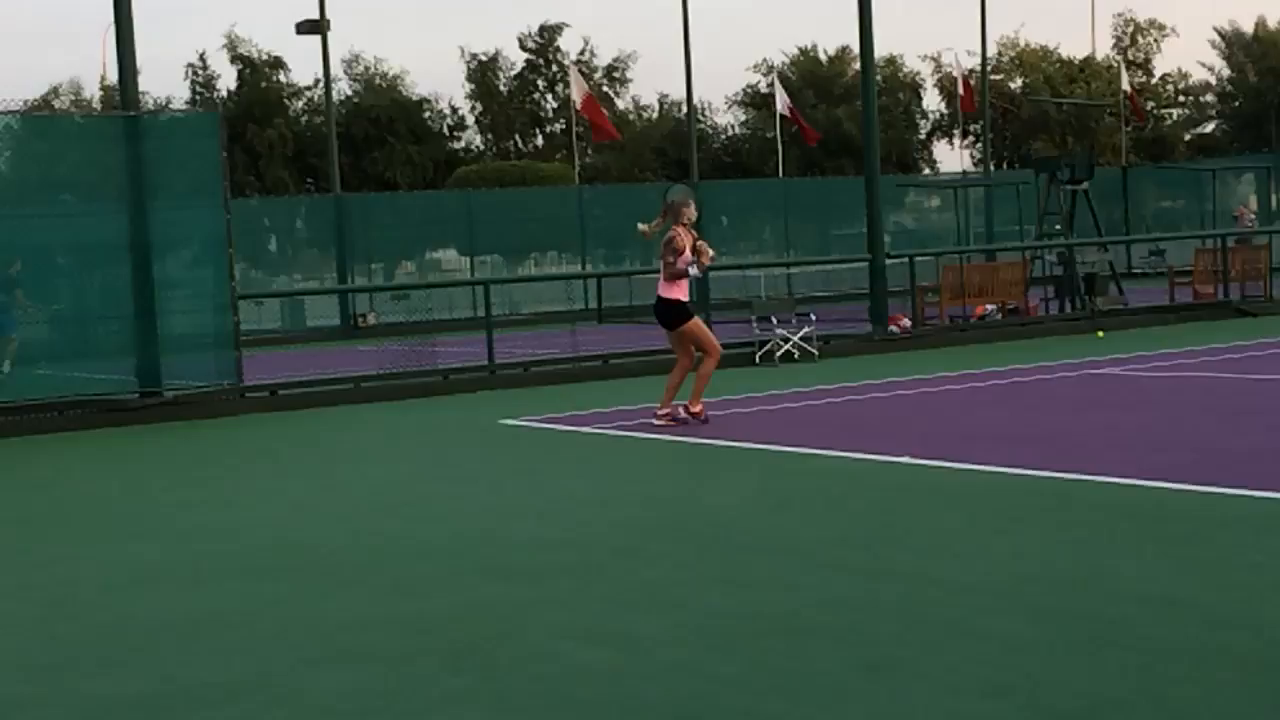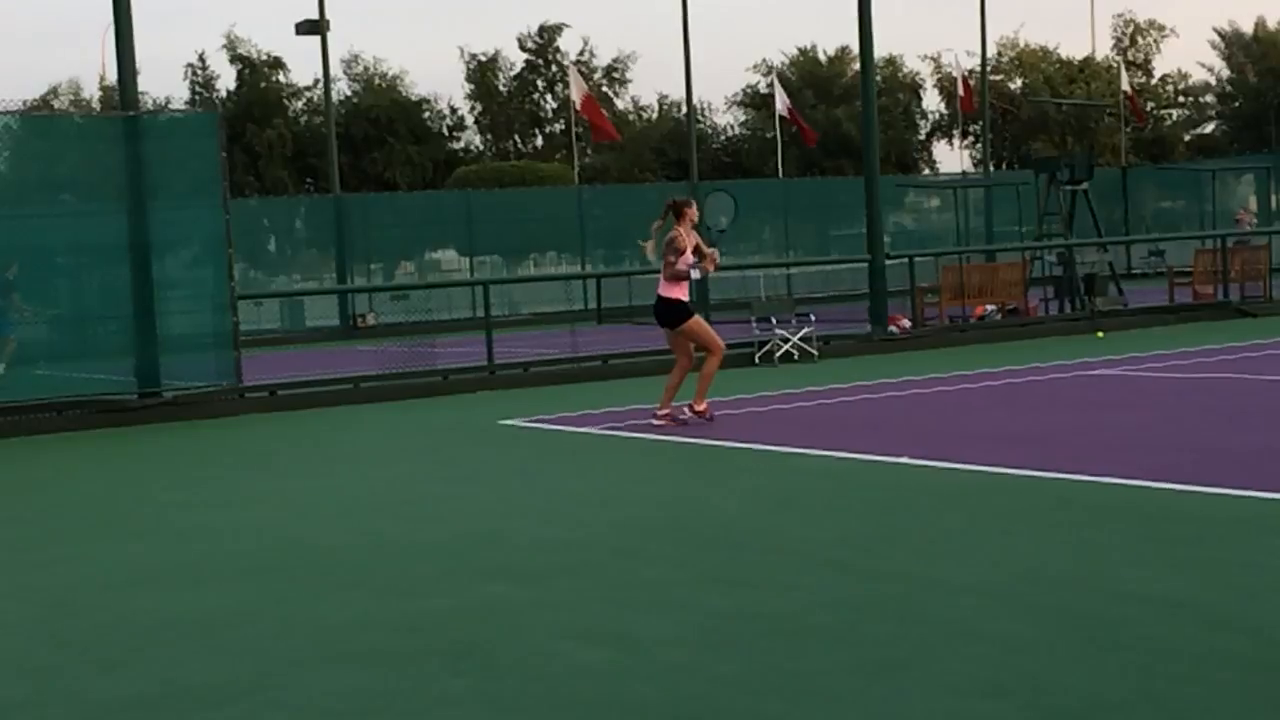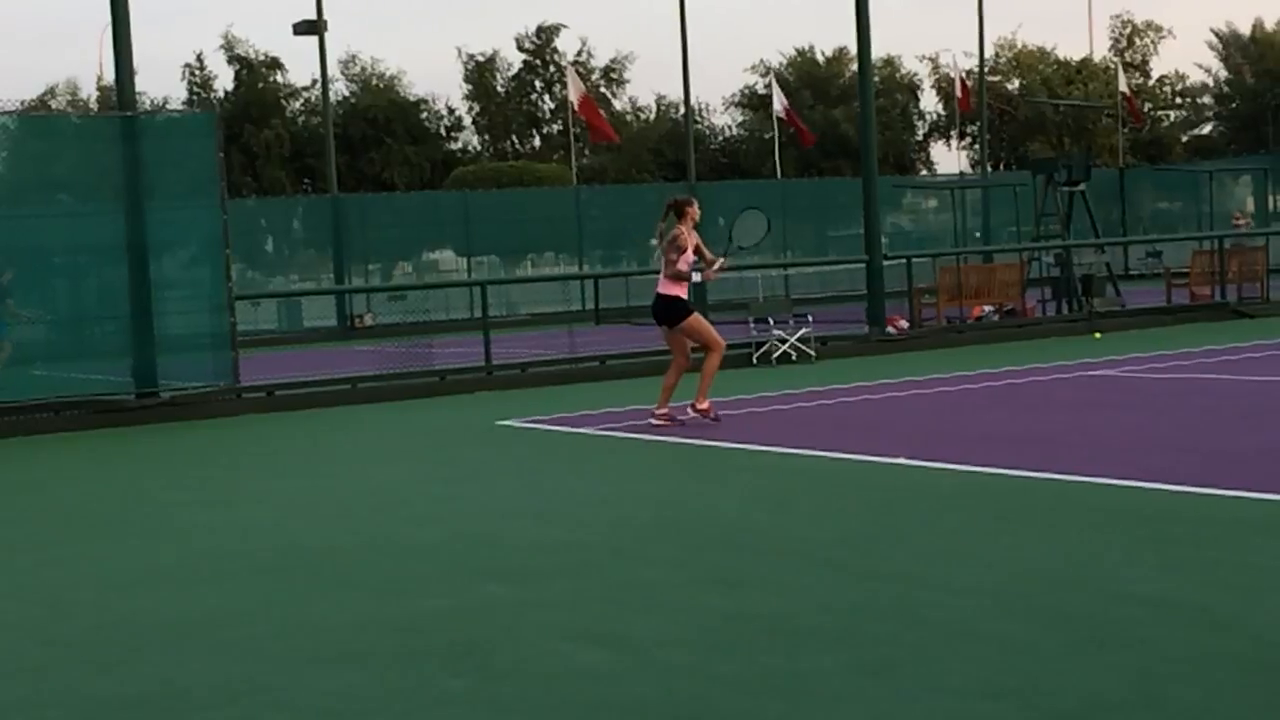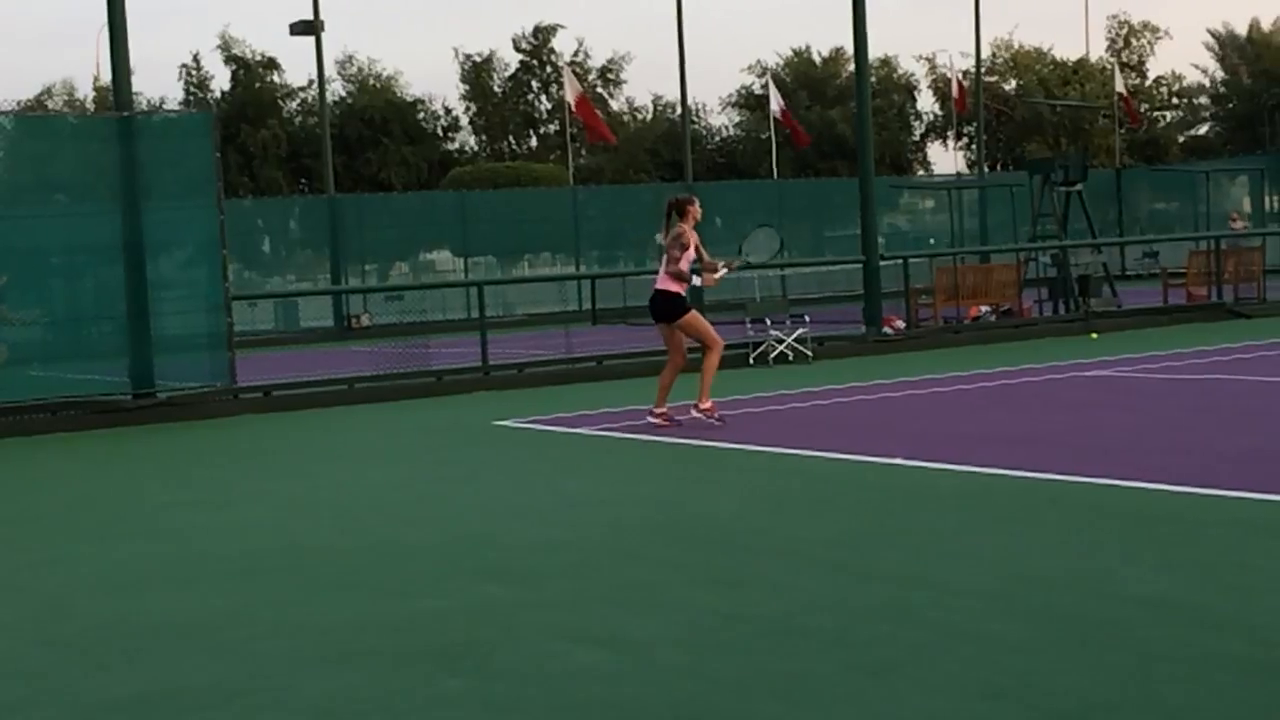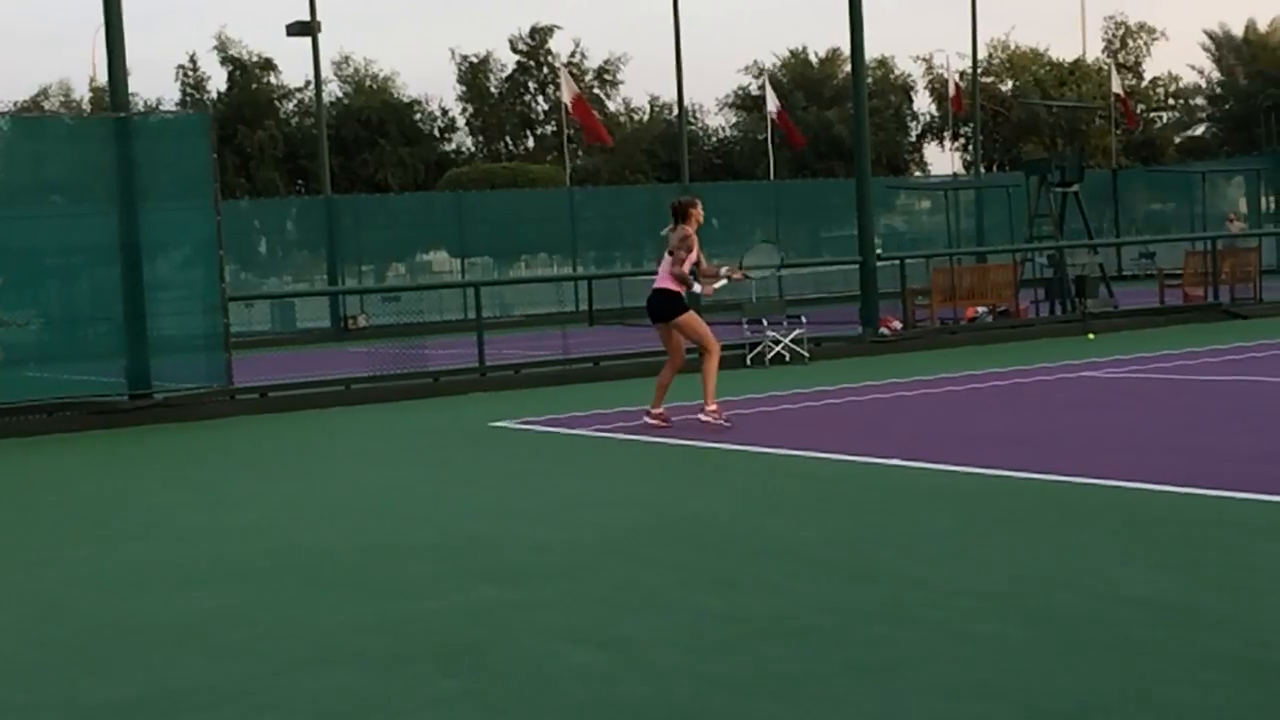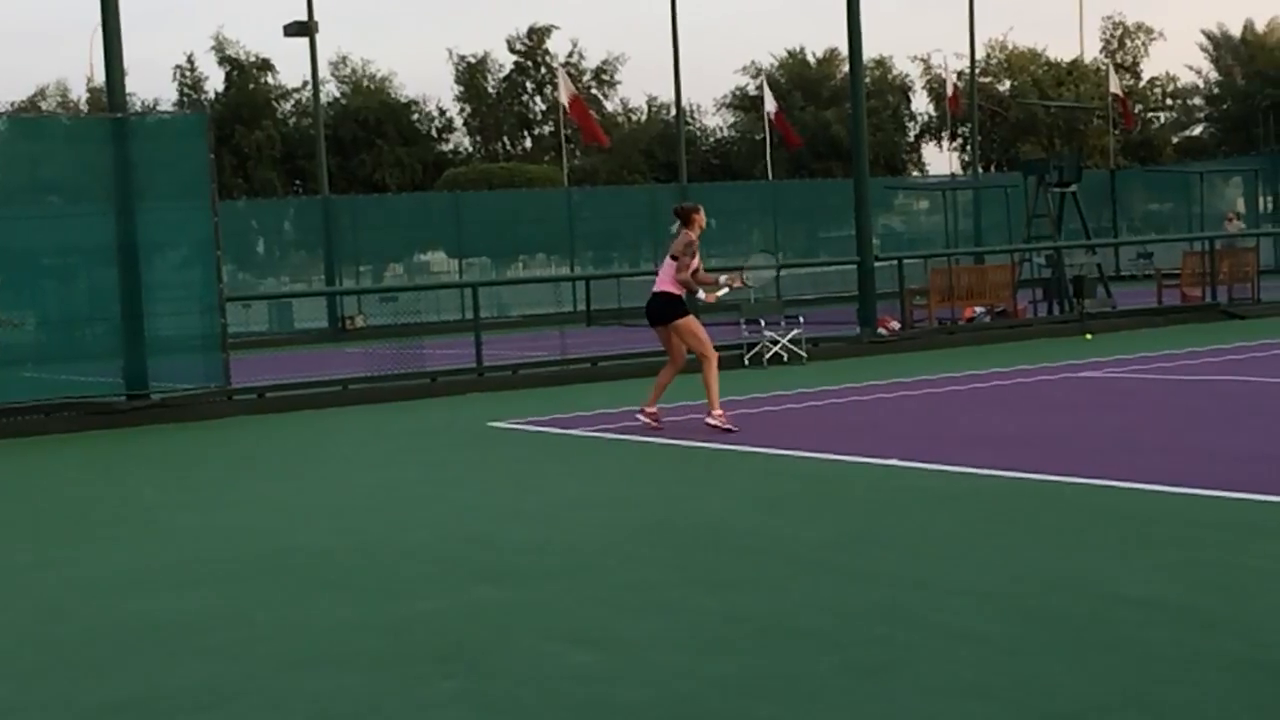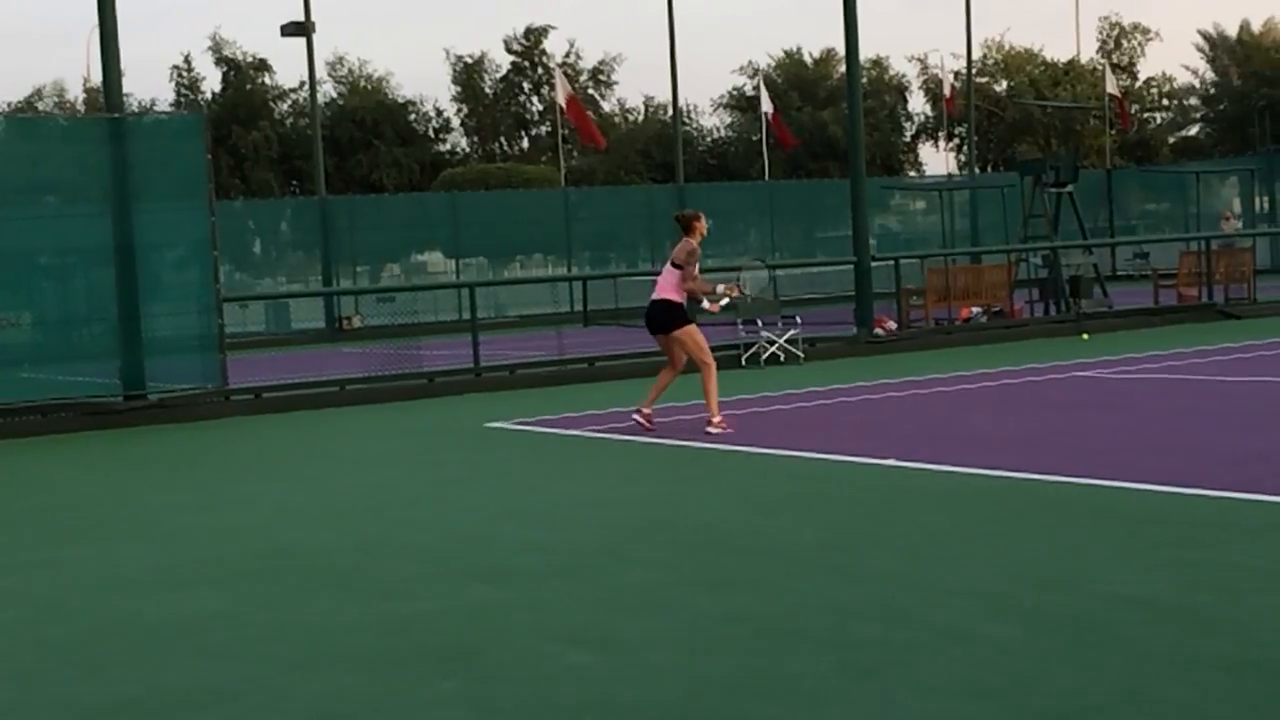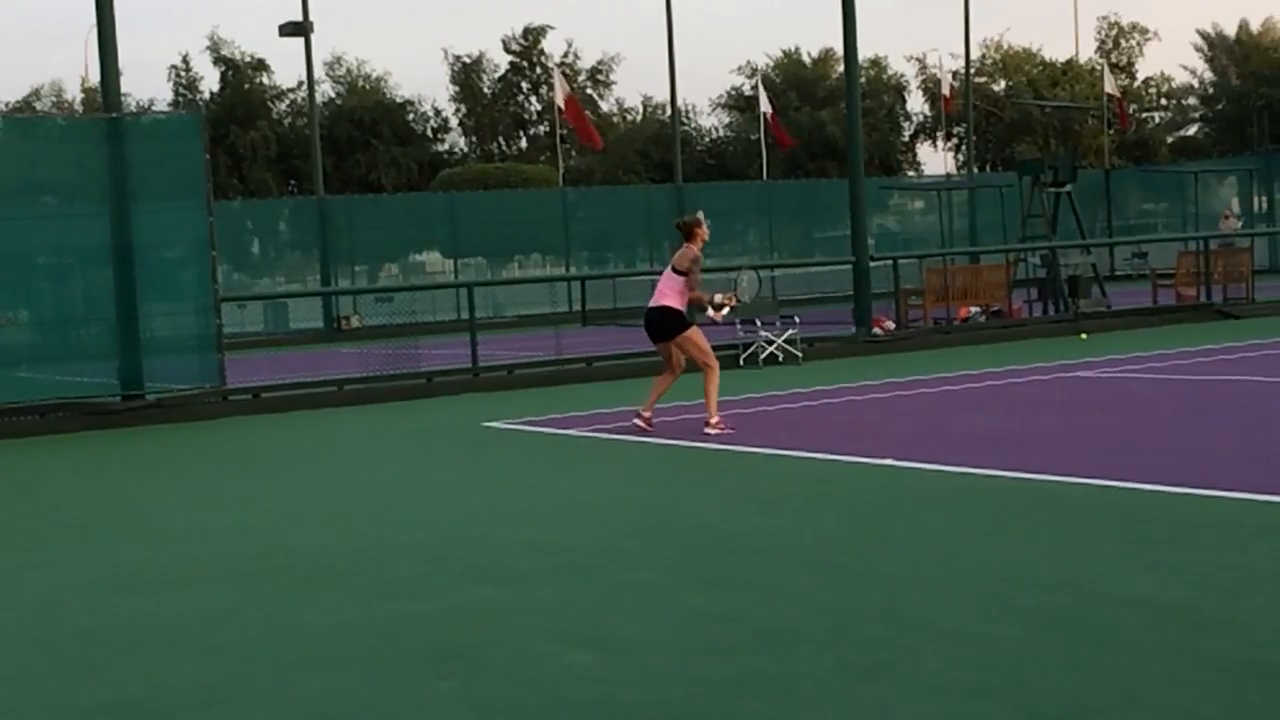
dt=0.2s
person 1, frame 1
left shoulder: (689, 234)
right shoulder: (674, 238)
left elbow: (707, 255)
right elbow: (668, 273)
left wrist: (703, 249)
right wrist: (695, 268)
left hip: (670, 305)
right hip: (672, 305)
left knee: (686, 359)
right knee: (714, 351)
left ankle: (663, 412)
right ankle: (693, 406)
person 1, frame 2
left shoulder: (692, 236)
right shoulder: (675, 238)
left elbow: (709, 259)
right elbow: (668, 274)
left wrist: (712, 256)
right wrist: (698, 272)
left hip: (668, 306)
right hip: (672, 306)
left knee: (685, 360)
right knee: (717, 349)
left ankle: (662, 412)
right ankle: (698, 405)
person 1, frame 3
left shoulder: (692, 235)
right shoulder: (677, 236)
left elbow: (709, 261)
right elbow: (669, 272)
left wrist: (719, 262)
right wrist: (699, 276)
left hip: (666, 304)
right hip: (672, 303)
left knee: (682, 360)
right knee: (717, 346)
left ankle: (660, 412)
right ankle: (701, 403)
person 1, frame 4
left shoulder: (691, 235)
right shoulder: (681, 233)
left elbow: (706, 263)
right elbow: (671, 269)
left wrist: (723, 266)
right wrist: (698, 281)
left hip: (660, 301)
right hip: (670, 300)
left knee: (677, 358)
right knee: (715, 345)
left ankle: (658, 411)
right ankle: (704, 404)
person 1, frame 5
left shoulder: (688, 237)
right shoulder: (686, 236)
left elbow: (702, 269)
right elbow: (676, 270)
left wrist: (726, 272)
right wrist: (697, 288)
left hip: (657, 301)
right hip: (669, 299)
left knee: (676, 358)
right knee: (712, 349)
left ankle: (655, 411)
right ankle: (710, 407)
person 1, frame 6
left shoulder: (686, 240)
right shoulder: (690, 241)
left elbow: (698, 275)
right elbow: (681, 276)
left wrist: (725, 280)
right wrist: (702, 295)
left hip: (656, 304)
right hip: (669, 303)
left knee: (677, 360)
right knee: (709, 355)
left ankle: (649, 409)
right ankle: (715, 412)
person 1, frame 7
left shoulder: (684, 247)
right shoulder: (691, 249)
left elbow: (694, 284)
right elbow: (688, 286)
left wrist: (721, 289)
right wrist: (706, 304)
left hip: (655, 311)
right hip: (670, 310)
left knee: (676, 364)
right knee: (708, 364)
left ankle: (644, 410)
right ankle: (715, 420)
person 1, frame 8
left shoulder: (683, 253)
right shoulder: (694, 256)
right elbow: (694, 294)
left wrist: (718, 299)
right wrist: (710, 311)
left hip: (653, 317)
right hip: (670, 316)
left knee: (675, 368)
right knee: (711, 365)
left ankle: (644, 413)
right ankle: (713, 421)
